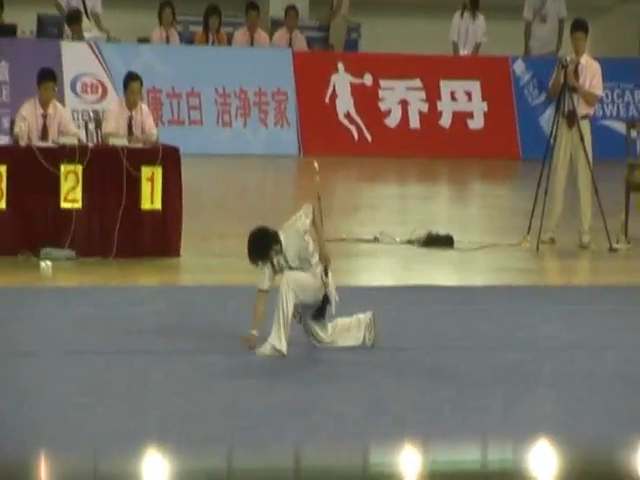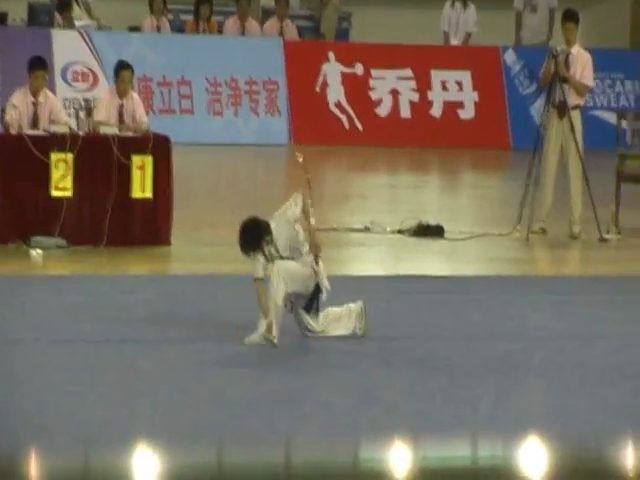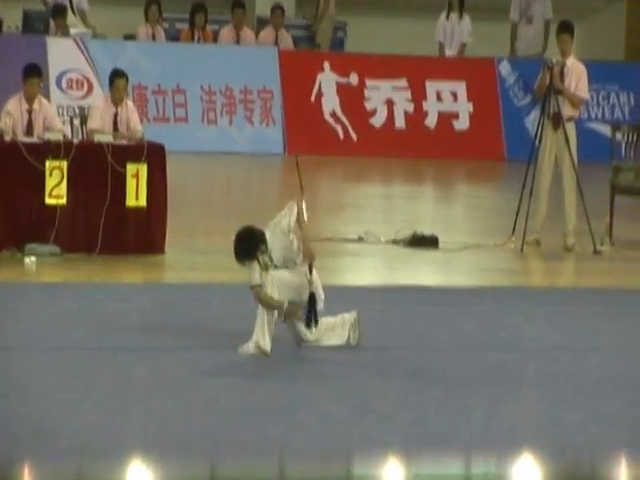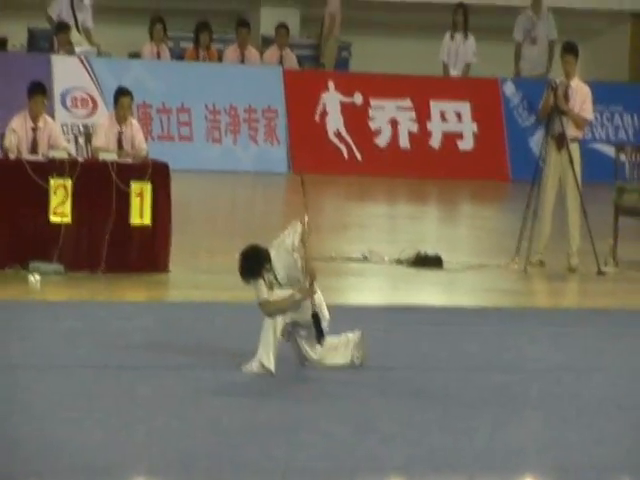
dt=0.1s
person 1, frame 1
left shoulder: (593, 67)
right shoulder: (564, 64)
left elbow: (593, 100)
right elbow: (552, 93)
left wrist: (576, 84)
right wrist: (559, 75)
left hip: (582, 124)
right hip: (564, 122)
left knee: (584, 177)
right knee: (558, 174)
left ankle: (585, 232)
right ankle: (551, 229)
person 1, frame 2
left shoulder: (584, 57)
right shoulder: (555, 53)
left elbow: (584, 90)
right elbow: (543, 83)
left wrist: (566, 74)
right wrist: (549, 65)
left hip: (573, 114)
right hip: (554, 113)
left knee: (574, 167)
right knee: (548, 165)
left ankle: (575, 222)
right ankle: (542, 218)
person 1, frame 3
left shoulder: (579, 69)
right shoulder: (550, 65)
left elbow: (579, 102)
right elbow: (538, 95)
left wrist: (561, 86)
right wrist: (545, 77)
left hip: (567, 126)
right hip: (549, 124)
left knee: (569, 179)
right knee: (542, 176)
left ankle: (569, 234)
right ankle: (535, 230)
person 1, frame 4
left shoulder: (583, 90)
right shoulder: (555, 86)
left elbow: (583, 123)
right elbow: (542, 115)
left wrist: (566, 107)
right wrist: (550, 99)
left hip: (572, 146)
right hip: (553, 144)
left knee: (573, 199)
right knee: (547, 196)
left ankle: (573, 254)
right ankle: (539, 250)
person 2, frame 1
left shoulder: (294, 229)
left elbow: (310, 209)
right elbow: (262, 295)
right wrist: (254, 331)
left hip: (320, 281)
right hip: (306, 290)
left knee: (288, 280)
right knee: (322, 337)
left ankle: (277, 344)
right ankle: (364, 325)
person 2, frame 2
left shoulder: (284, 218)
right elbow: (259, 286)
right wrist: (267, 319)
left hip: (310, 270)
right hip: (296, 279)
left knee: (278, 270)
left ankle: (266, 334)
right ankle: (355, 314)
person 2, frame 3
left shoulder: (278, 229)
right elbow: (258, 293)
right wrist: (283, 306)
left hip: (305, 280)
right hip: (290, 288)
left knee: (271, 279)
right knee: (307, 336)
left ankle: (260, 344)
right ankle: (349, 324)
person 2, frame 4
left shoulder: (283, 246)
right elbow: (267, 308)
right wrist: (298, 296)
left hip: (309, 301)
right hip: (295, 303)
left knee: (276, 298)
right knee: (312, 354)
left ankle: (265, 362)
right ankle: (353, 344)
